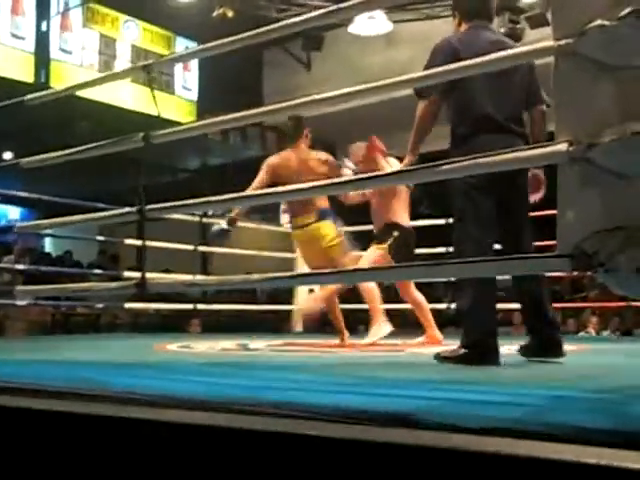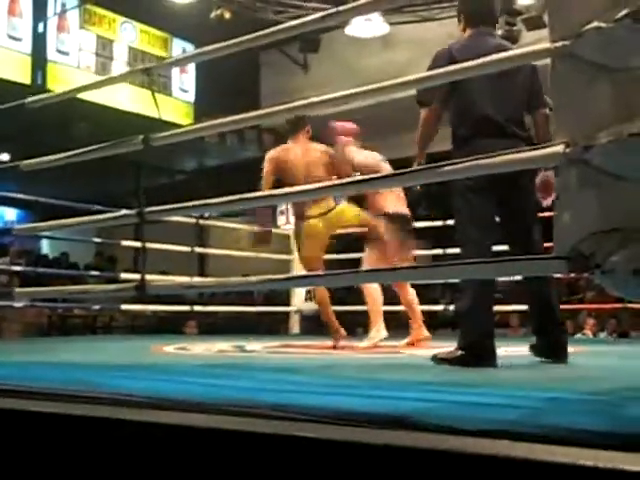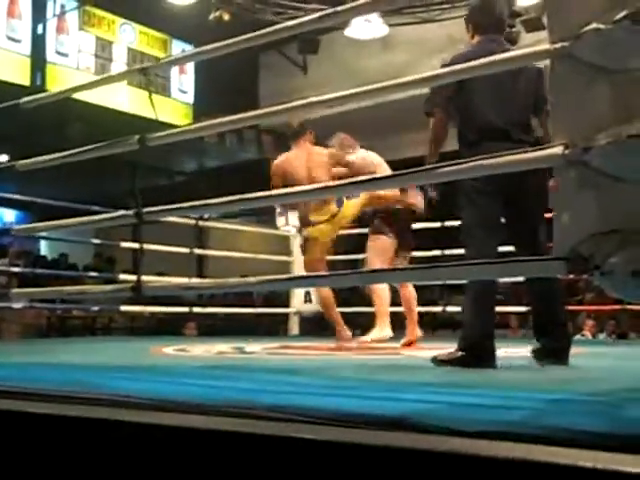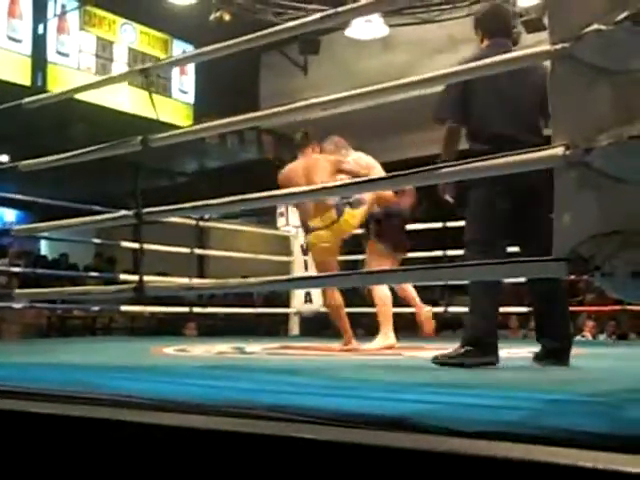
dt=0.1s
person 1, frame 1
left shoulder: (451, 46)
right shoulder: (518, 51)
left elbow: (430, 101)
right elbow: (538, 111)
left wrist: (412, 152)
left hip: (474, 153)
right hip: (513, 151)
left knee: (474, 247)
right knee: (520, 245)
left ankle: (479, 343)
right ankle: (545, 337)
person 1, frame 2
left shoulder: (450, 55)
right shoulder: (522, 59)
left elbow: (431, 110)
right elbow: (542, 114)
left wrist: (419, 158)
left hip: (474, 157)
left knee: (476, 250)
right knee: (529, 248)
left ankle: (476, 345)
right ankle: (552, 340)
person 1, frame 3
left shoulder: (459, 62)
right shoulder: (529, 64)
left elbow: (440, 118)
right elbow: (547, 120)
left wrist: (431, 165)
left knee: (481, 252)
right knee: (536, 251)
left ankle: (476, 346)
right ankle: (554, 343)
person 1, frame 4
right shoulder: (538, 70)
left elbow: (452, 127)
right elbow: (555, 123)
left hip: (489, 171)
right hip: (534, 170)
left knee: (483, 253)
right knee: (542, 256)
left ankle: (479, 341)
right ankle: (556, 345)
person 2, frame 1
left shoulder: (273, 163)
right shoulder: (321, 159)
left elbow: (253, 192)
left wrist: (231, 219)
right wrist: (346, 170)
left hip: (300, 229)
right hip: (324, 223)
right knee: (352, 268)
left ankle: (342, 333)
person 2, frame 2
left shoulder: (274, 155)
right shoulder: (323, 151)
left elbow: (265, 192)
right elbow: (349, 178)
left wrist: (263, 226)
left hip: (307, 221)
right hip: (333, 210)
right knee: (370, 220)
left ankle: (336, 331)
person 2, frame 3
left shoulder: (279, 164)
right shoulder: (326, 153)
left hip: (313, 228)
right hip: (338, 211)
right knee: (368, 194)
left ankle: (341, 330)
right ankle: (408, 199)
person 2, frame 4
left shoulder: (284, 175)
right shoulder: (329, 159)
right elbow: (365, 173)
left hip: (316, 233)
right hip: (341, 216)
left knee: (329, 287)
right knee: (374, 193)
left ankle: (348, 340)
person 3, frame 1
left shoulder: (391, 165)
right elbow: (350, 197)
left wrist: (378, 157)
left hip: (396, 233)
right hip: (390, 234)
left knee: (361, 271)
right knee: (407, 290)
left ankle: (379, 323)
right ankle: (432, 333)
person 3, frame 2
left shoulder: (372, 158)
right shoulder: (367, 169)
left elbow: (352, 162)
left wrist: (344, 142)
left hip: (390, 220)
right hip: (401, 222)
right knee: (400, 282)
left ankle: (377, 329)
right ankle: (419, 329)
person 3, frame 3
left shoulder: (360, 157)
right shoulder: (369, 159)
left hip: (387, 217)
right hip: (398, 216)
left knee: (375, 271)
left ankle: (382, 326)
right ankle: (412, 328)
person 3, frame 4
left shoulder: (351, 160)
right shoulder: (365, 160)
left hip: (381, 217)
right hip: (392, 215)
left ankle: (386, 334)
right ankle: (421, 309)
